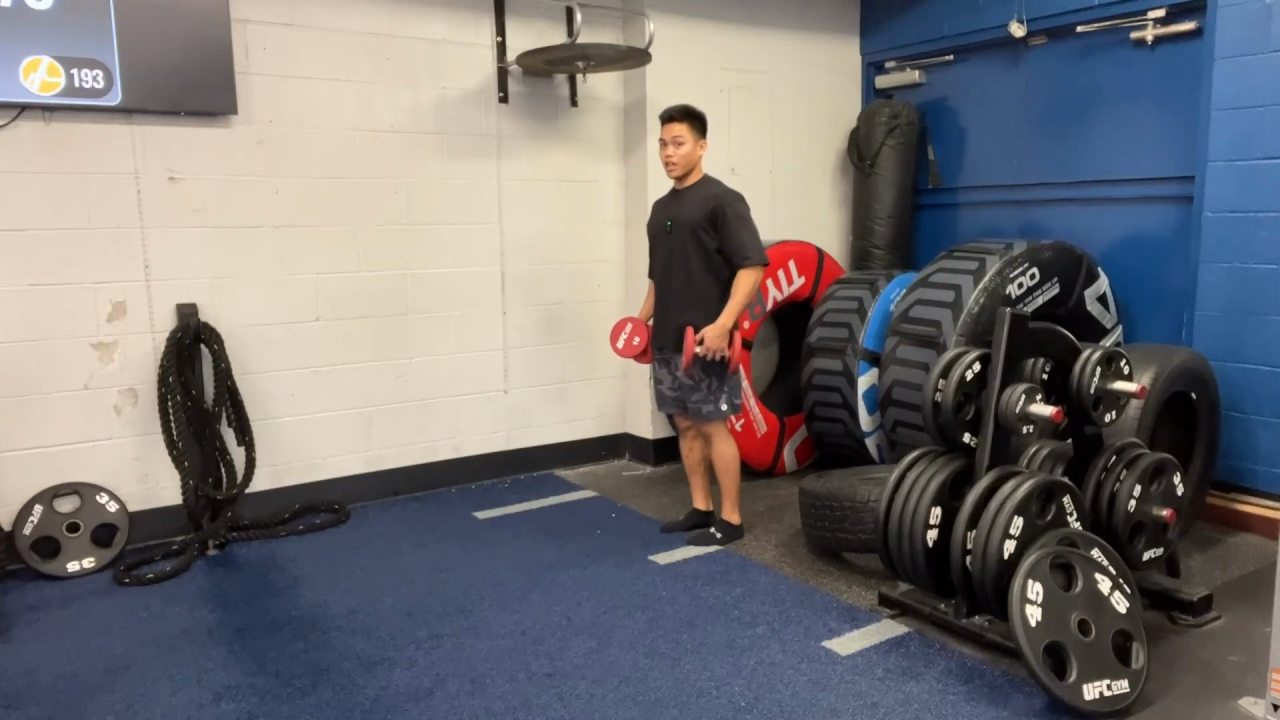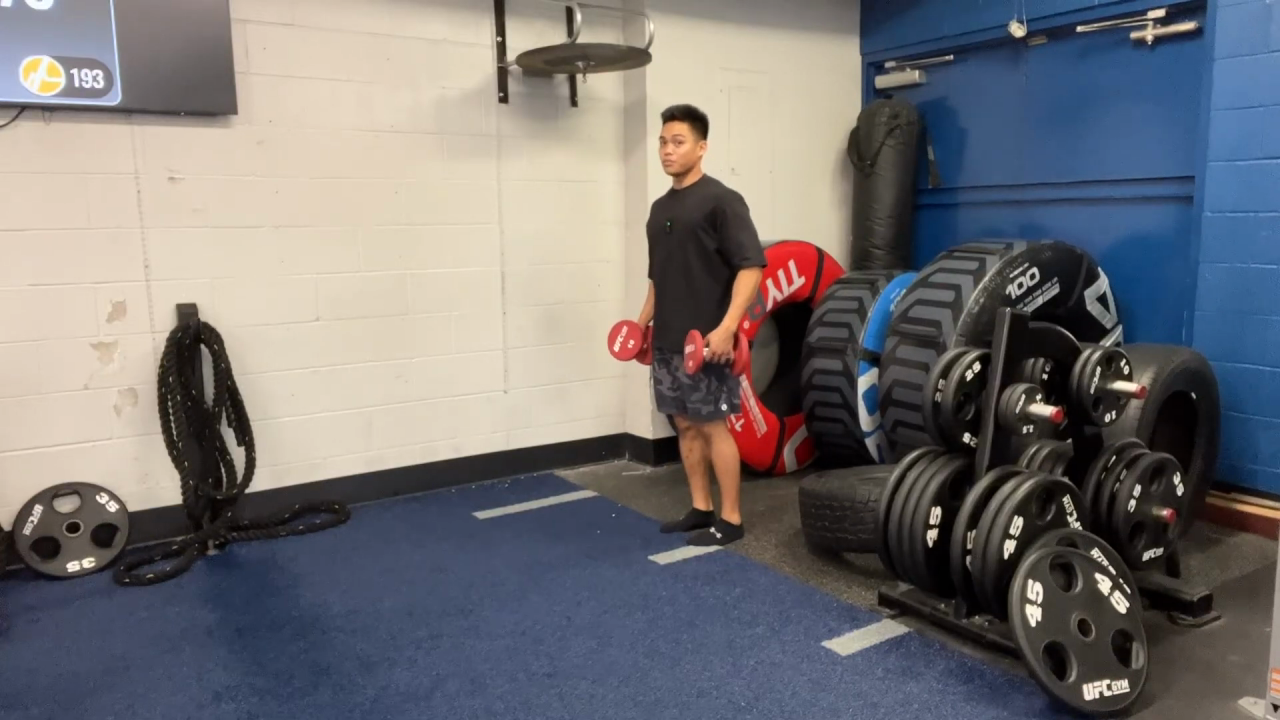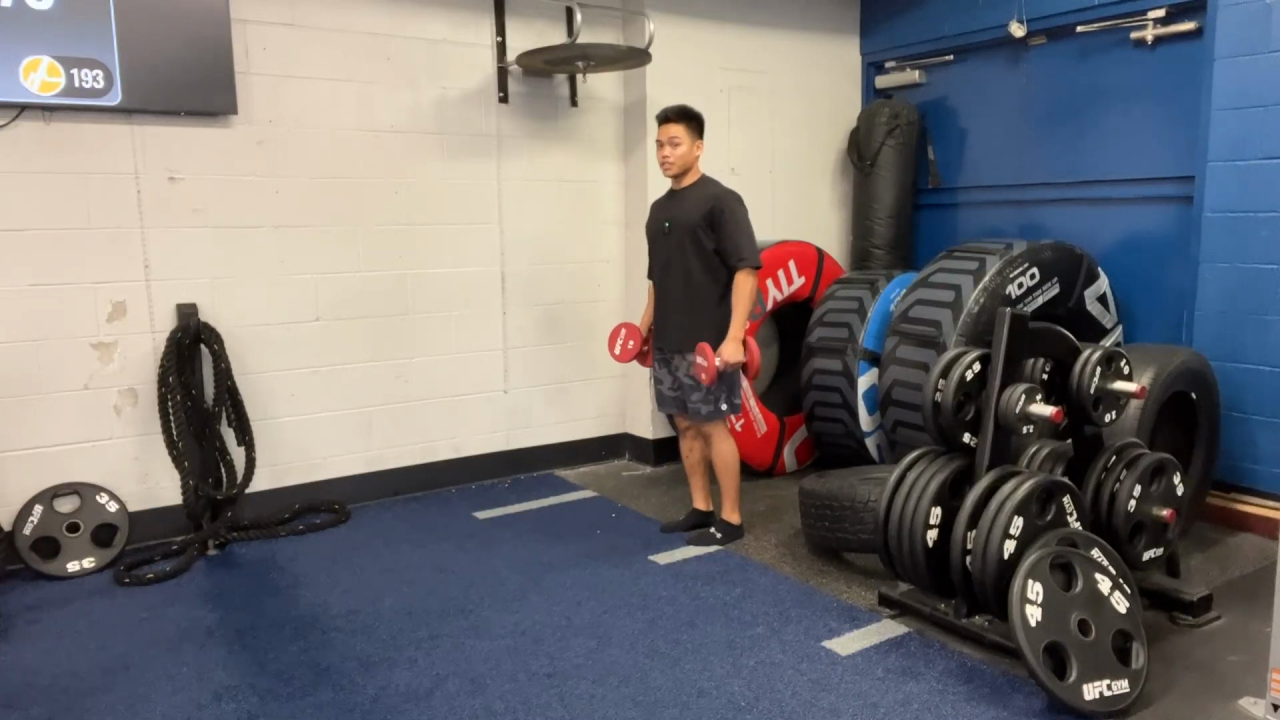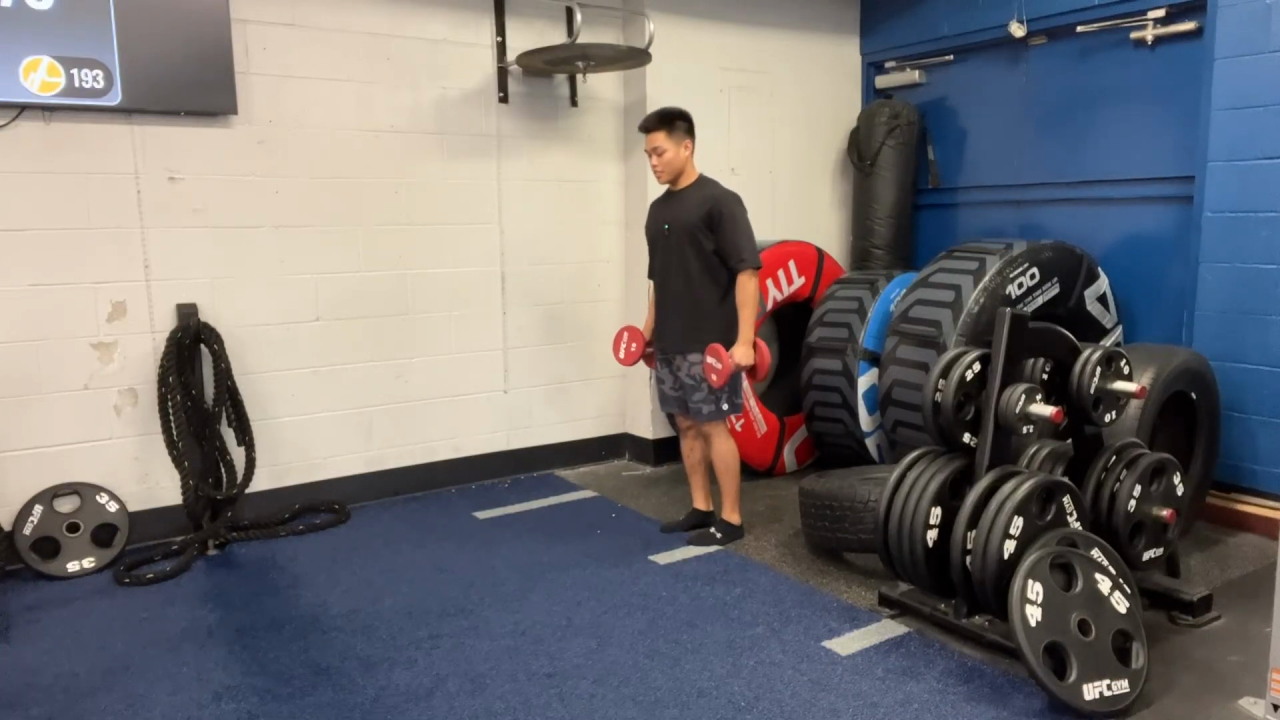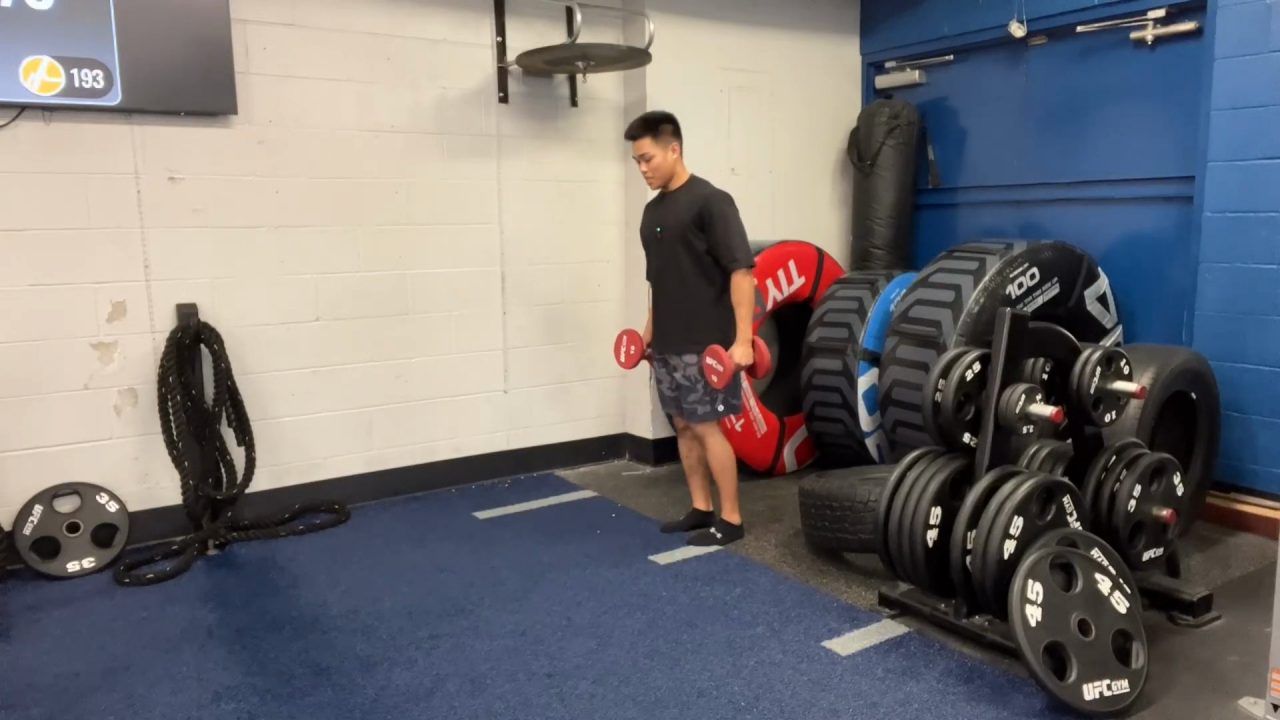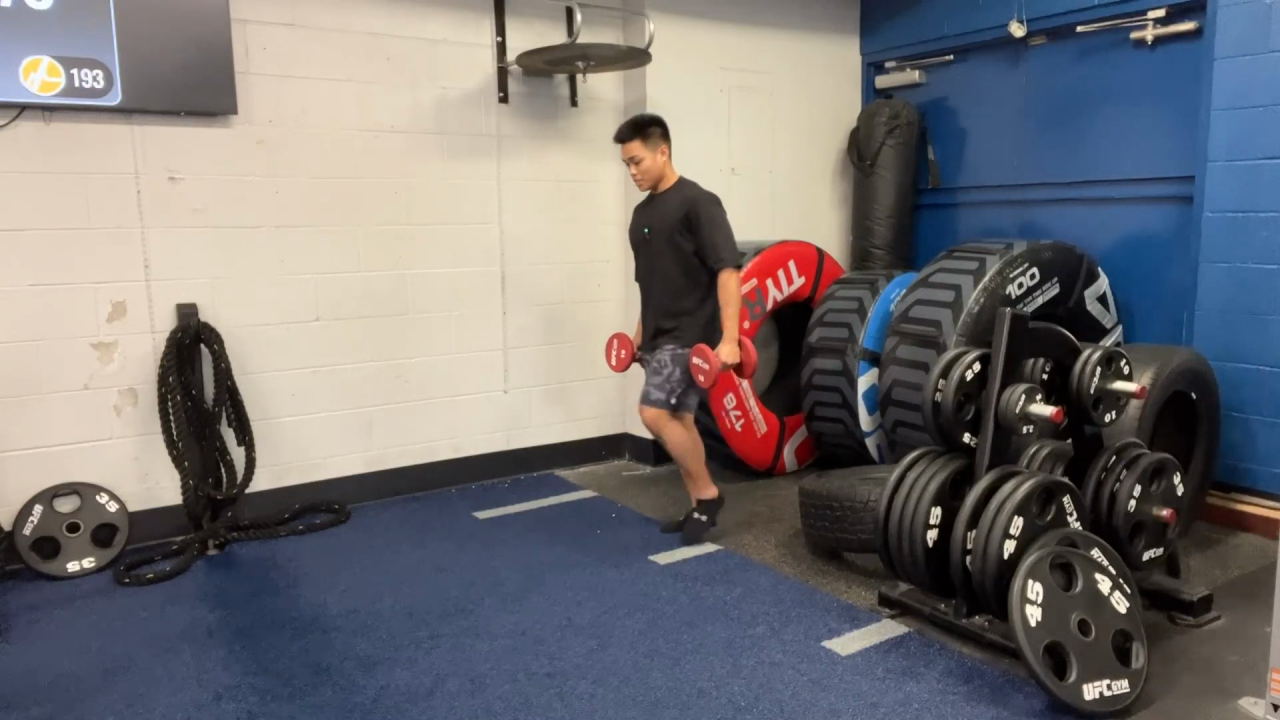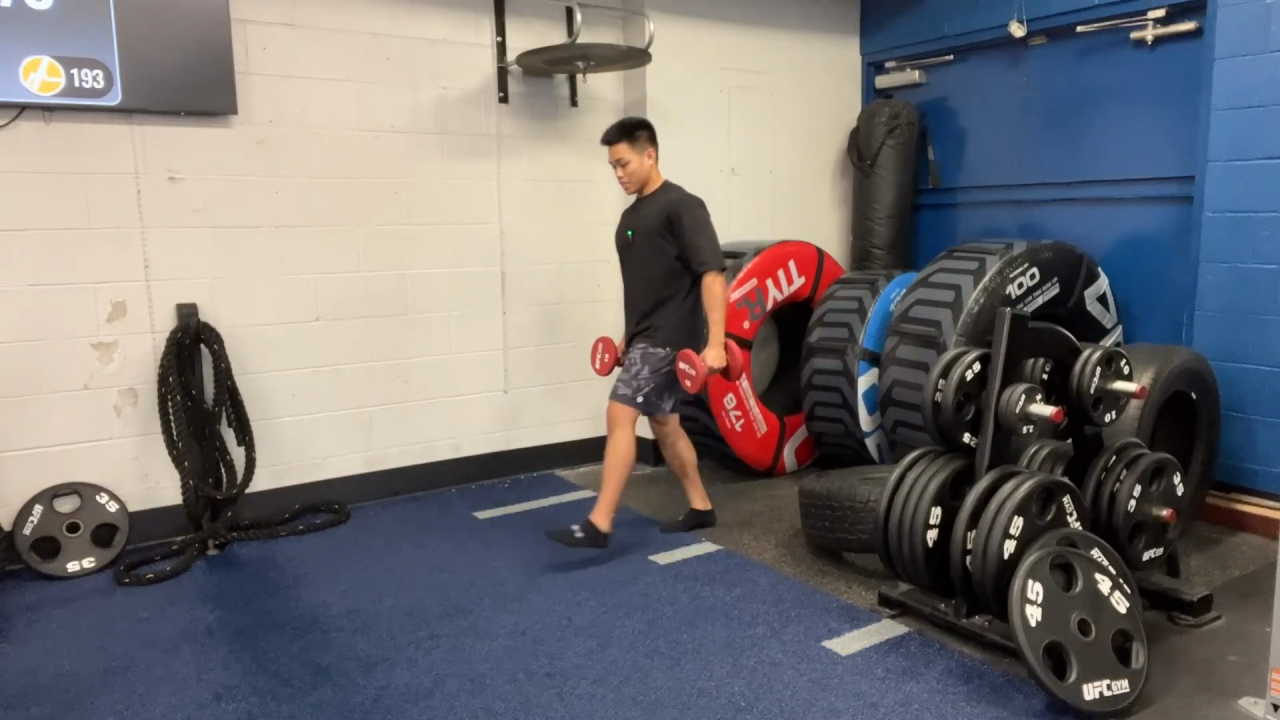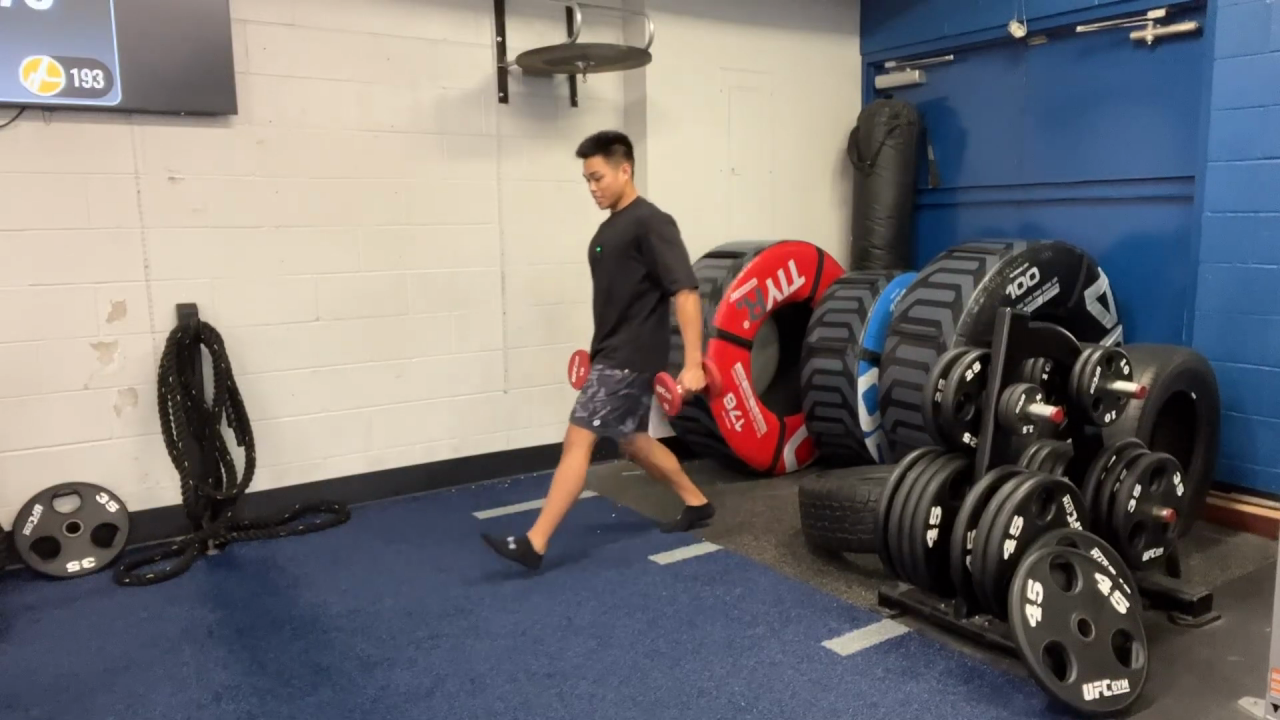
dt=0.3s
person 1, frame 1
left shoulder: (722, 200)
right shoulder: (661, 207)
left elbow: (753, 265)
left wrist: (724, 323)
right wrist: (641, 320)
left hip: (705, 340)
right hip: (667, 340)
left knee: (714, 426)
right knee: (685, 424)
left ankle: (730, 519)
right ankle: (700, 509)
person 1, frame 2
left shoulder: (721, 201)
right shoulder: (660, 207)
left elbow: (751, 266)
left wrist: (727, 327)
right wrist: (642, 322)
left hip: (705, 342)
right hip: (667, 341)
left knee: (713, 426)
right knee: (685, 425)
left ankle: (731, 519)
right ankle: (700, 509)
person 1, frame 3
left shoulder: (720, 201)
right shoulder: (660, 207)
left elbow: (746, 269)
left wrist: (735, 336)
right wrist: (645, 326)
left hip: (706, 343)
right hip: (668, 342)
left knee: (713, 427)
right knee: (685, 425)
left ankle: (731, 519)
right ankle: (701, 509)
person 1, frame 4
left shoulder: (719, 201)
right shoulder: (658, 208)
left elbow: (747, 271)
left wrist: (744, 340)
right wrist: (649, 328)
left hip: (708, 344)
right hip: (670, 343)
left knee: (713, 427)
right knee: (686, 425)
left ankle: (731, 519)
right ankle: (701, 509)
person 1, frame 5
left shoulder: (710, 201)
right shoulder: (653, 209)
left elbow: (741, 270)
left wrist: (743, 338)
right wrist: (649, 329)
left hip: (705, 343)
right hip: (668, 343)
left knee: (706, 428)
right knee: (683, 425)
left ankle: (731, 519)
right ankle: (701, 510)
person 1, frame 6
left shoulder: (697, 202)
right shoulder: (643, 211)
left elbow: (727, 269)
left wrist: (729, 338)
right wrist: (640, 331)
left hip: (690, 336)
right hip: (659, 336)
left knee: (655, 414)
right knee: (678, 419)
left ankle: (708, 494)
right ankle: (699, 507)
person 1, frame 7
left shoulder: (681, 206)
right shoulder: (632, 215)
left elbow: (712, 273)
left wrist: (715, 342)
right wrist: (626, 338)
left hip: (668, 337)
right hip: (644, 337)
left knee: (620, 415)
right knee: (663, 423)
left ankle: (598, 523)
right ankle: (700, 507)
person 1, frame 8
left shoulder: (651, 224)
right shoulder: (609, 228)
left elbow: (685, 292)
left wrist: (693, 364)
left hip: (631, 357)
right hip: (613, 354)
left knee: (578, 439)
right knee: (633, 440)
left ankle: (534, 542)
right ankle: (697, 503)
